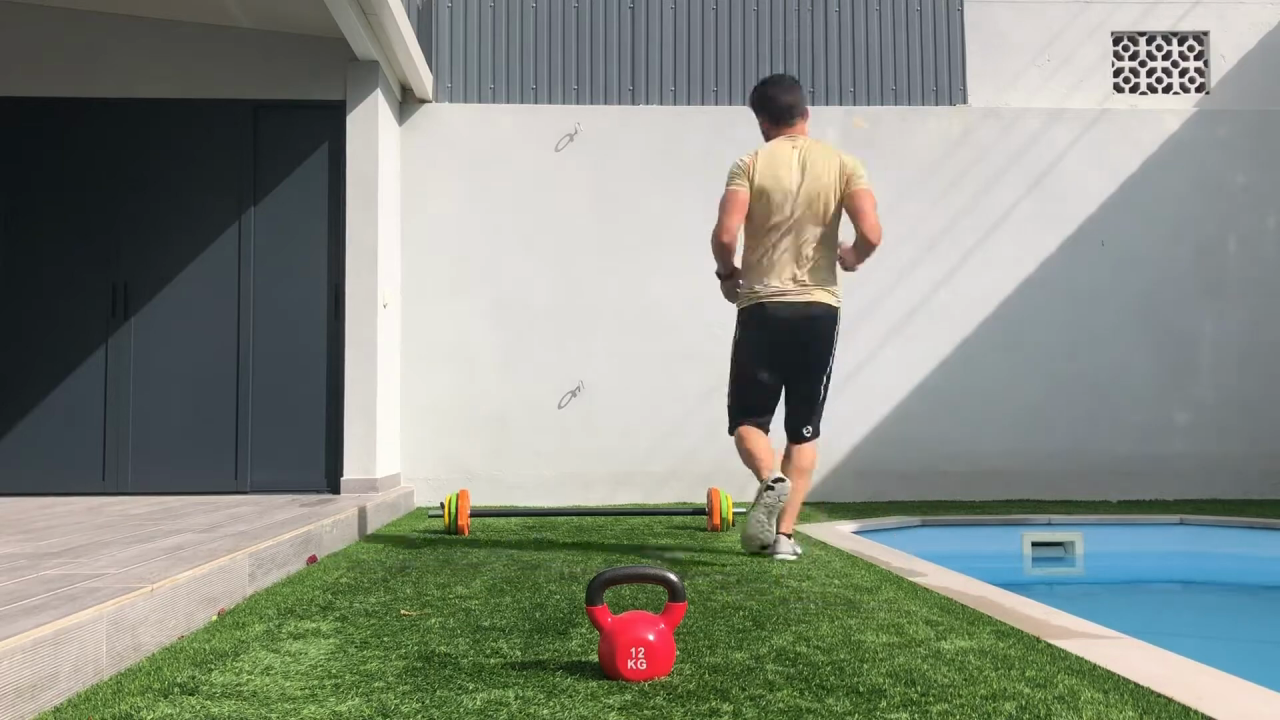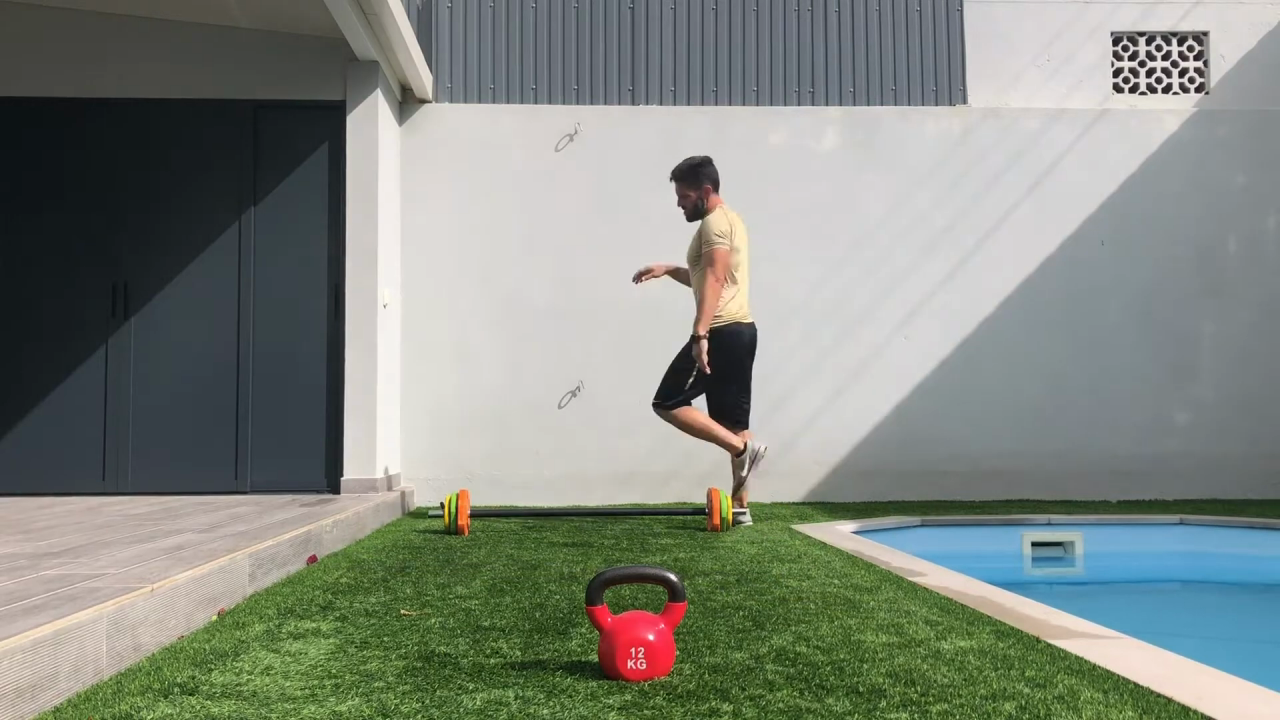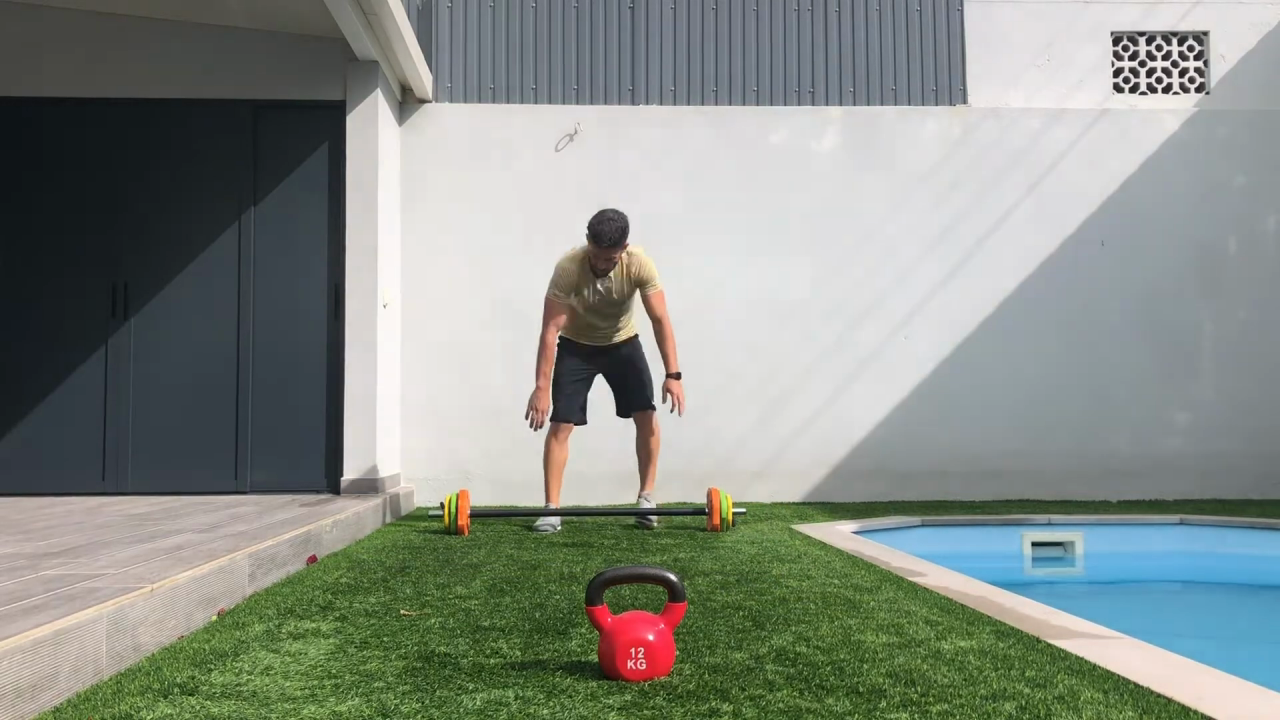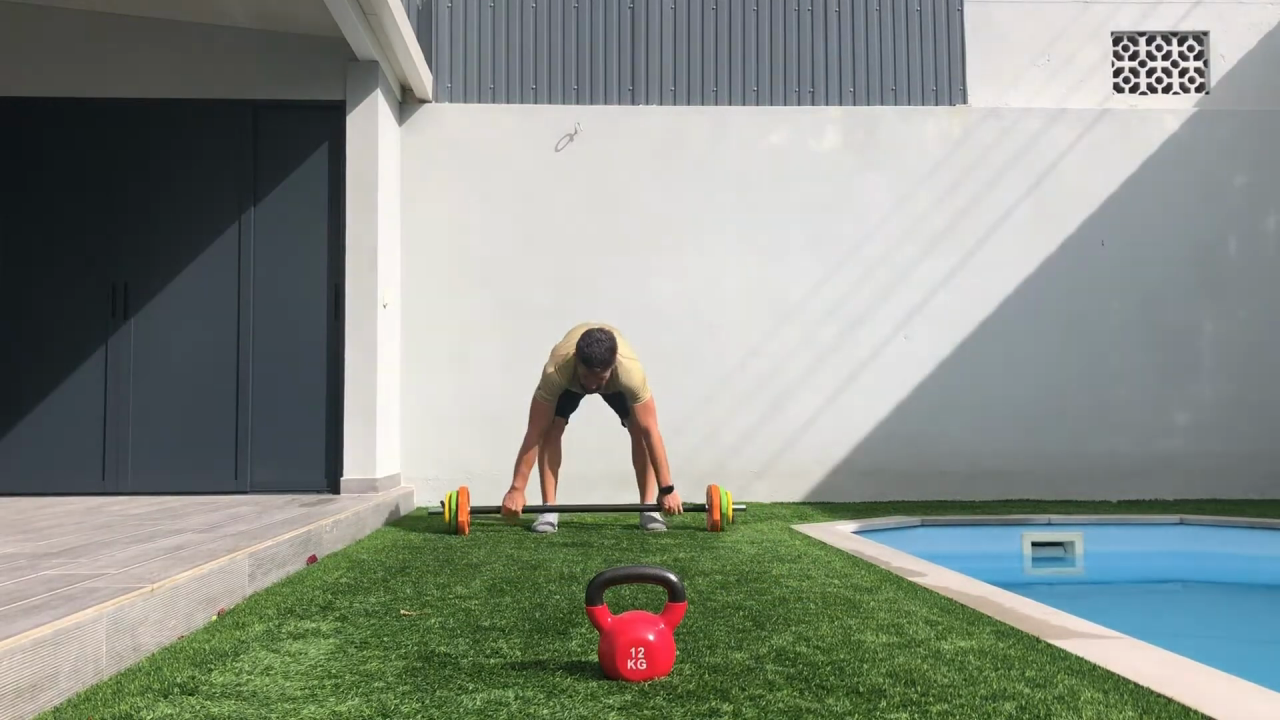
dt=0.5s
person 1, frame 1
left shoulder: (750, 164)
right shoulder: (842, 164)
left elbow: (724, 238)
right elbow: (871, 235)
left wrist: (726, 272)
left hip: (763, 311)
right hip: (819, 312)
left knee: (746, 424)
right knee: (803, 433)
left ankle: (771, 483)
right ankle: (786, 535)
person 1, frame 2
left shoulder: (715, 224)
right shoulder: (725, 221)
left elbow: (714, 280)
left wrist: (701, 335)
right wrist: (668, 269)
left hip: (721, 331)
right hip: (739, 330)
left knee: (669, 404)
right knee: (733, 421)
left ankle: (742, 450)
right ankle: (739, 507)
person 1, frame 3
left shoulder: (639, 263)
right shoulder: (569, 267)
left elbow: (661, 320)
right elbow: (550, 328)
left wrist: (673, 375)
right wrist: (542, 385)
left hip: (622, 343)
right hip: (576, 346)
left knee: (646, 417)
right knee: (561, 425)
left ankle: (646, 499)
right ankle: (552, 508)
person 1, frame 4
left shoulder: (629, 371)
right shoulder: (557, 370)
left elbow: (651, 431)
right elbow: (534, 433)
left wrist: (667, 489)
right wrist: (517, 488)
right hip: (570, 376)
left knee: (639, 427)
right knee: (551, 427)
left ankle: (648, 507)
right ankle: (549, 509)
